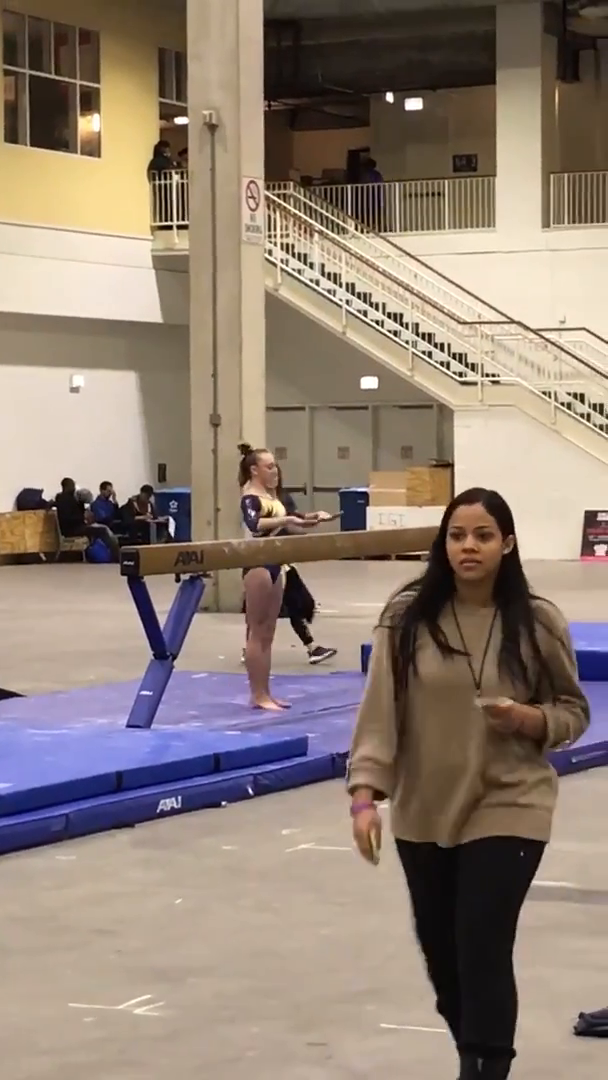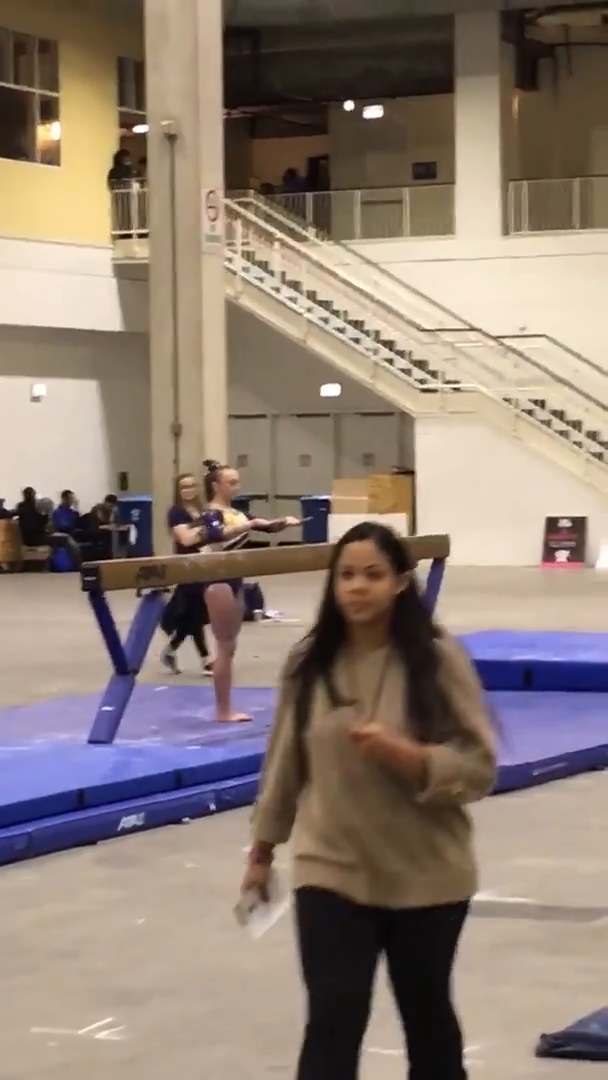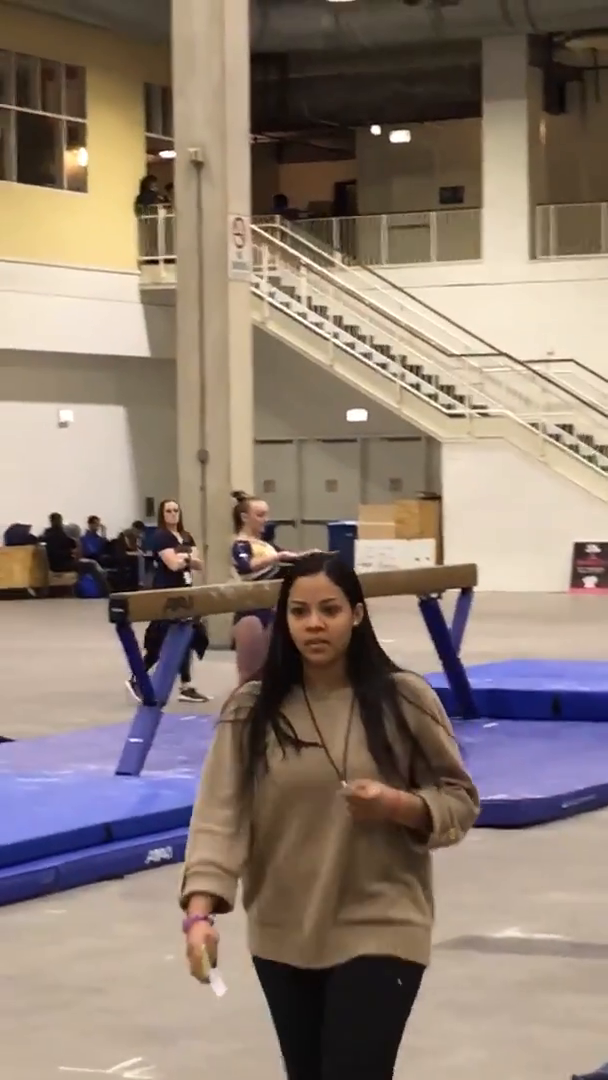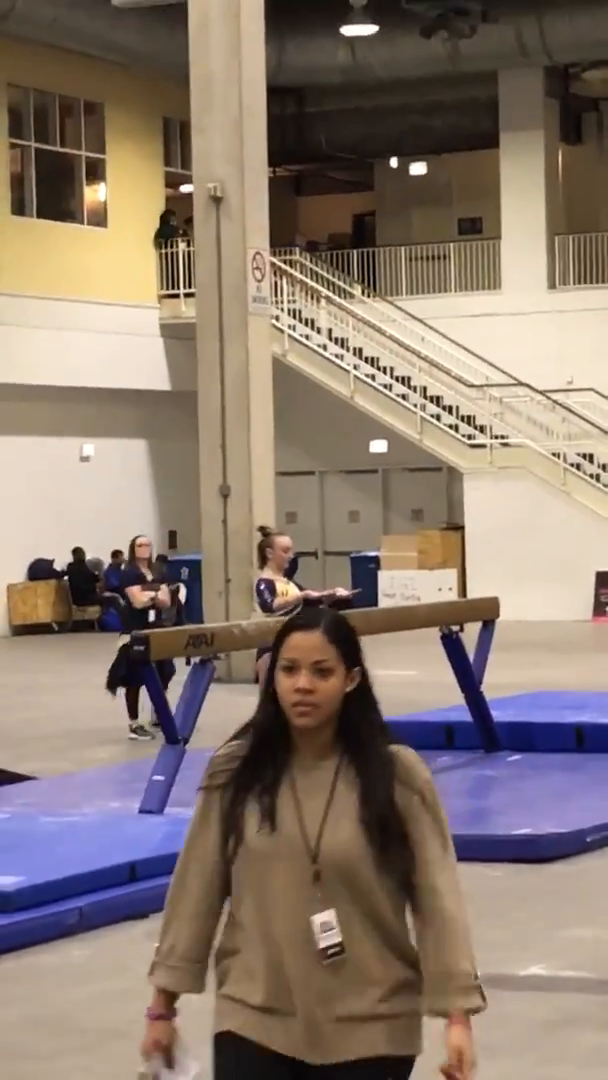
dt=0.5s
person 1, frame 1
left shoulder: (539, 621)
right shoulder: (407, 615)
left elbow: (573, 710)
right elbow: (379, 710)
left wrist: (530, 720)
right wrist: (365, 794)
left hip: (508, 810)
right hip: (423, 814)
left knee: (484, 951)
right knee: (441, 946)
person 1, frame 2
left shoulder: (440, 659)
right shoulder: (308, 665)
left elbow: (478, 767)
right elbow: (285, 763)
left wrist: (400, 753)
right wrist: (261, 847)
left hip: (427, 874)
right hip: (330, 871)
left knee: (425, 1008)
right knee: (332, 1023)
person 1, frame 3
left shoulder: (405, 700)
right shoulder: (253, 708)
left elbow: (461, 801)
right elbow: (219, 815)
left wrist: (400, 805)
right wrist: (201, 910)
left hip: (380, 929)
right hip: (284, 934)
person 1, frame 4
left shoulder: (398, 776)
right shoulder: (234, 773)
left elbow: (438, 901)
right elbow: (196, 893)
left wrist: (457, 1017)
right wrist: (164, 1004)
left hip: (368, 1025)
right hip: (254, 1019)
